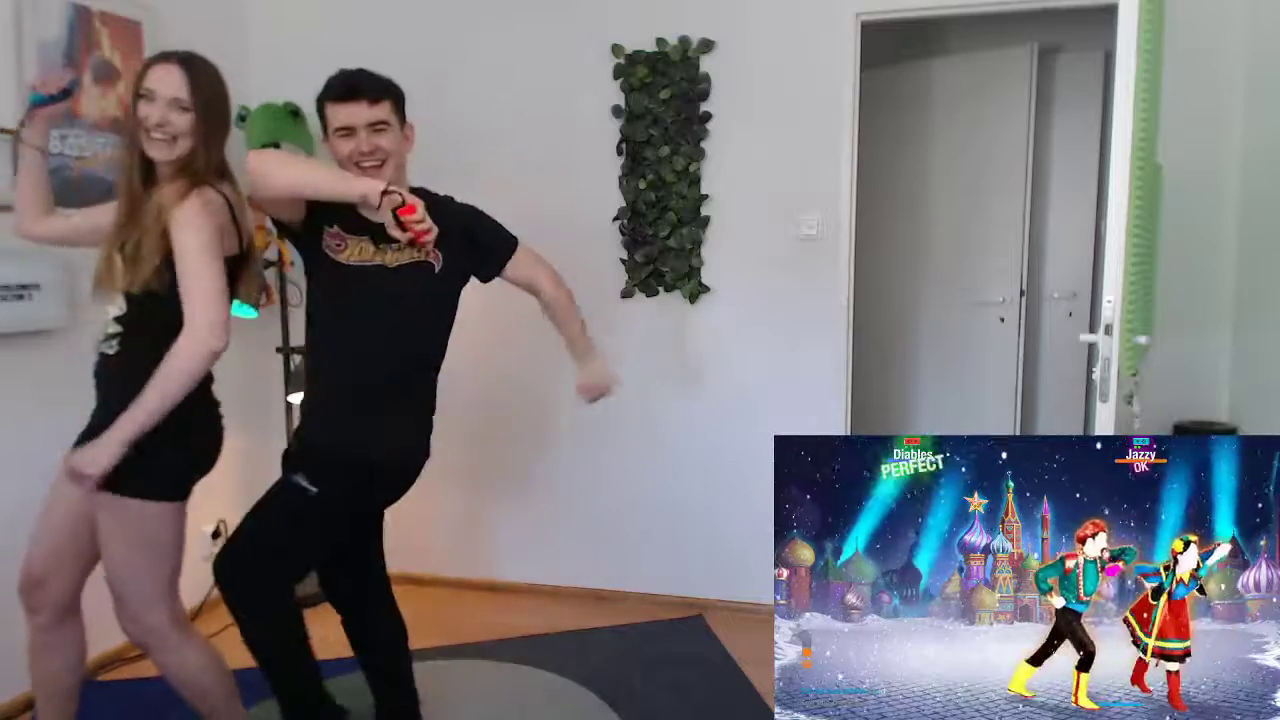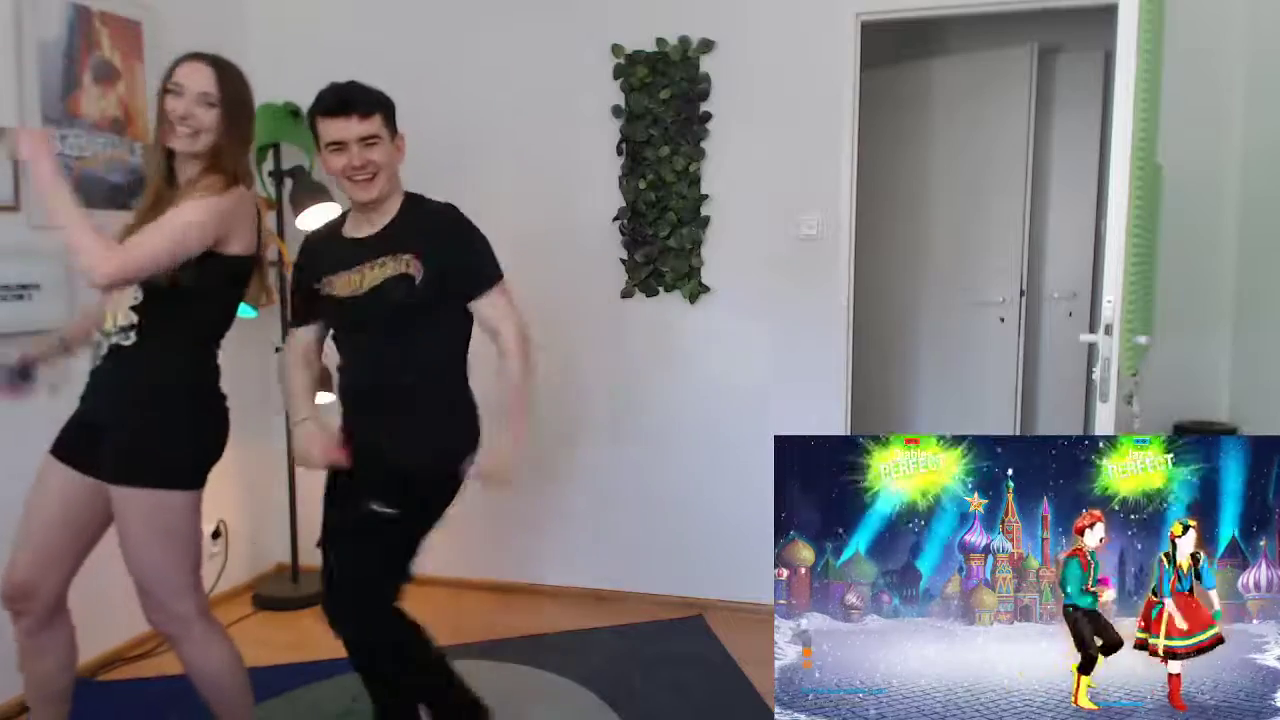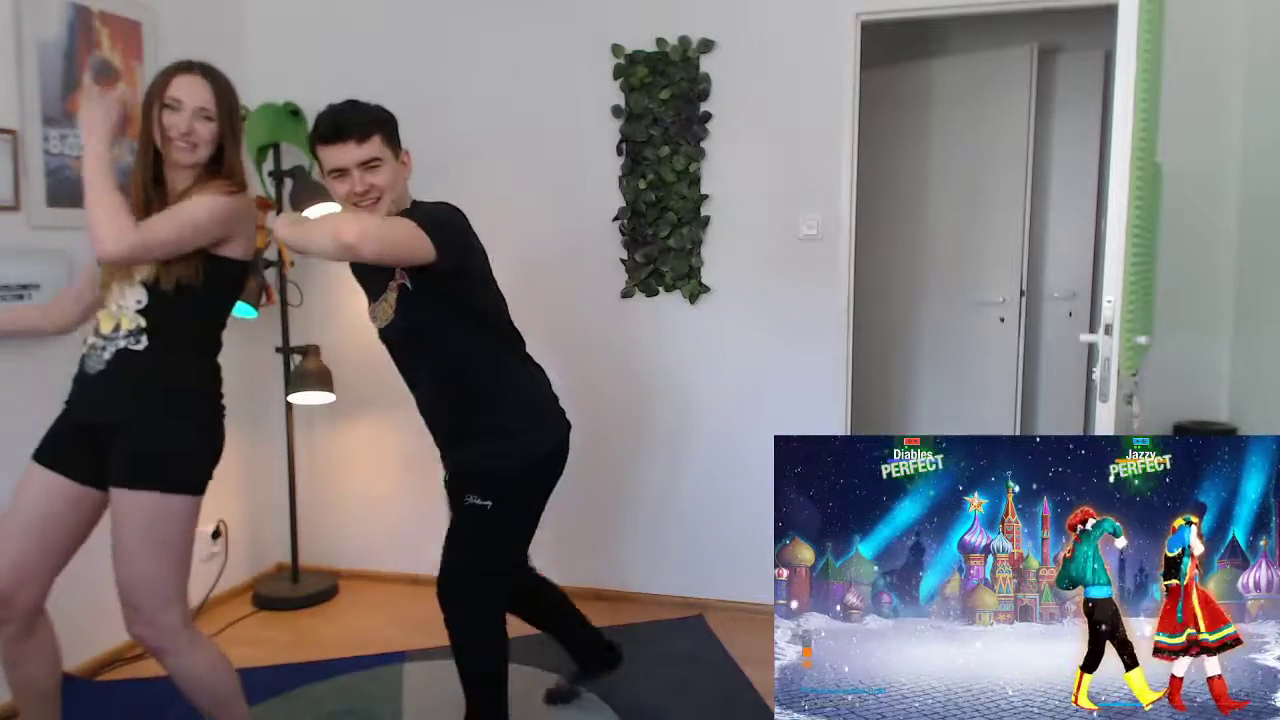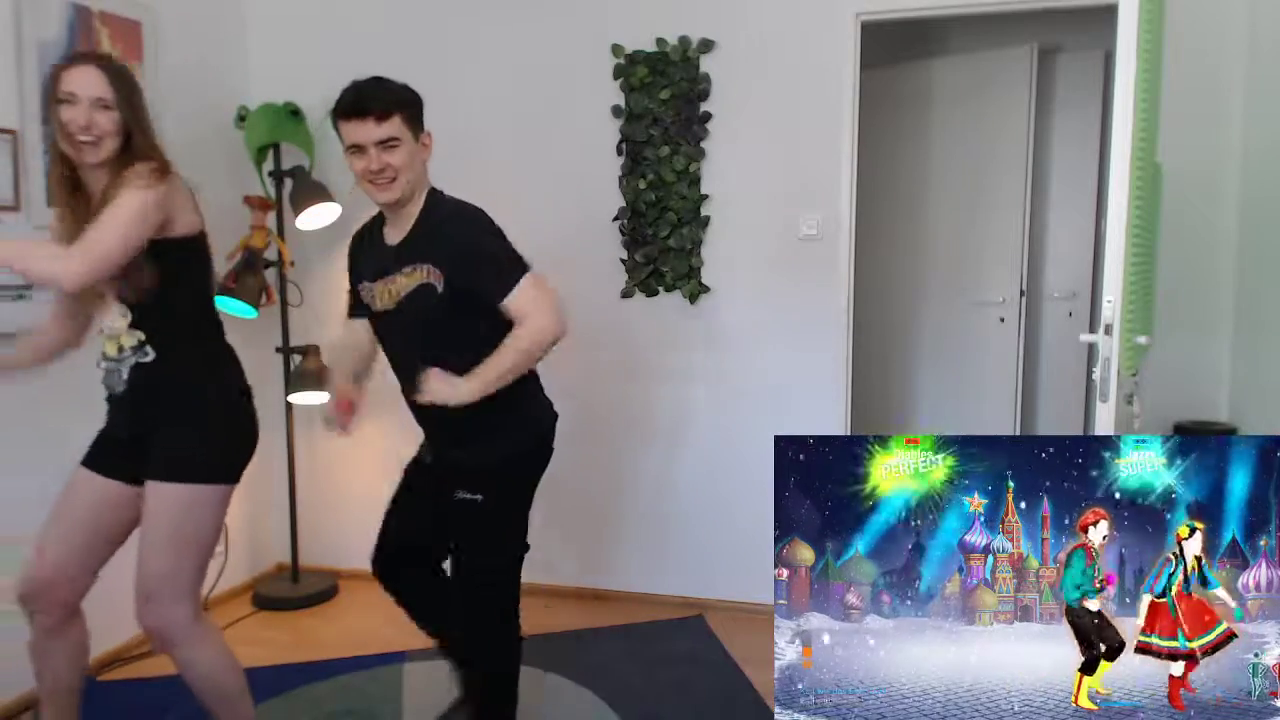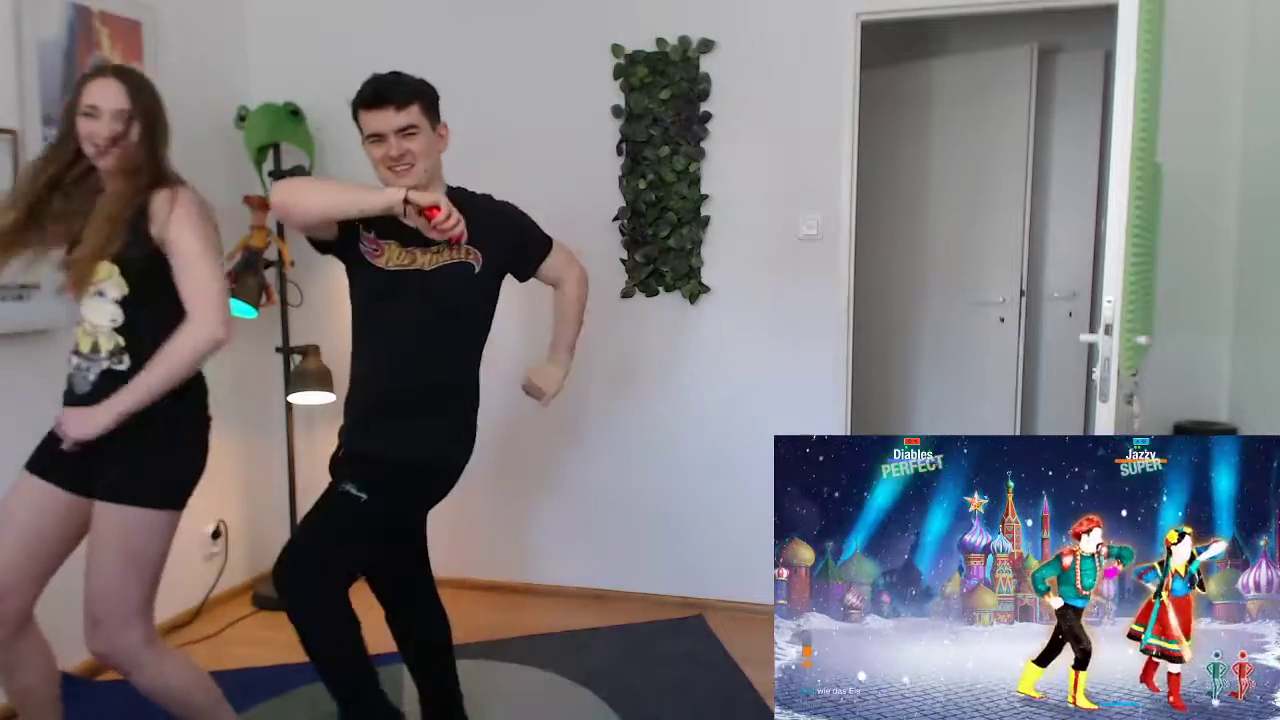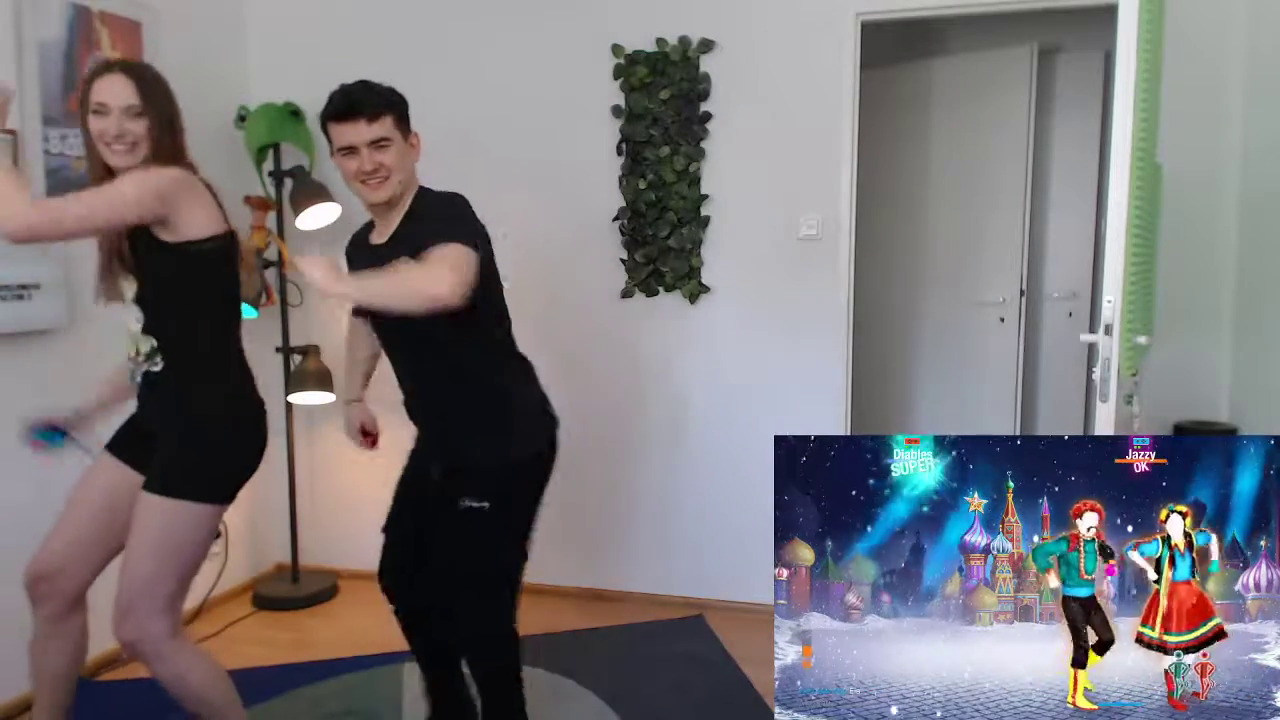
dt=0.5s
person 1, frame 1
left shoulder: (197, 205)
right shoulder: (148, 202)
left elbow: (208, 333)
right elbow: (37, 224)
left wrist: (117, 438)
right wrist: (33, 135)
left hip: (161, 427)
right hip: (129, 413)
left knee: (149, 620)
right knee: (44, 588)
person 1, frame 2
left shoulder: (223, 199)
right shoulder: (172, 197)
left elbow: (107, 269)
left hip: (167, 414)
right hip: (113, 404)
left knee: (175, 612)
person 1, frame 3
left shoulder: (226, 203)
right shoulder: (141, 206)
left elbow: (116, 247)
right elbow: (66, 310)
left wrist: (95, 138)
left hip: (170, 419)
right hip: (94, 409)
left knee: (157, 625)
person 1, frame 4
left shoulder: (149, 187)
right shoulder: (82, 208)
left elbow: (67, 274)
right elbow: (66, 329)
left hip: (201, 414)
right hip: (133, 419)
left knee: (165, 614)
person 1, frame 5
left shoulder: (173, 205)
right shoulder: (77, 207)
left elbow: (210, 324)
left wrist: (109, 411)
left hip: (154, 431)
right hip: (85, 429)
left knee: (118, 639)
person 1, frame 6
left shoulder: (168, 186)
right shoulder: (137, 209)
right wrist: (91, 408)
left hip: (211, 424)
right hip: (160, 418)
left knee: (143, 628)
person 2, frame 1
left shoulder: (450, 223)
right shoulder: (318, 213)
left elbow: (540, 278)
right elbow: (259, 170)
left wrist: (587, 359)
right wrist: (375, 194)
left hip: (379, 448)
right hip: (329, 442)
left knee: (245, 573)
right knee: (356, 588)
person 2, frame 2
left shoulder: (440, 229)
right shoulder: (316, 251)
left elbow: (508, 332)
right elbow: (301, 347)
left wrist: (509, 433)
right wrist: (304, 419)
left hip: (431, 449)
right hip: (362, 449)
left knee: (359, 600)
right knee: (344, 597)
person 2, frame 3
left shoulder: (441, 226)
right shoulder: (370, 262)
left elbow: (352, 236)
left wrist: (286, 227)
left hip: (520, 444)
right hip: (472, 450)
left knee: (466, 591)
right knee: (501, 577)
right ankle: (595, 654)
person 2, frame 4
left shoulder: (463, 229)
right shoulder: (365, 245)
left elbow: (546, 321)
right elbow: (359, 332)
left wrist: (469, 385)
right wrist: (345, 381)
left hip: (506, 441)
right hip: (446, 445)
left knee: (479, 589)
right knee: (396, 562)
person 2, frame 5
left shoulder: (489, 220)
right shoulder: (359, 214)
left elbow: (571, 276)
right elbow: (286, 199)
left wrist: (555, 365)
right wrist: (402, 199)
left hip: (424, 444)
right hip: (371, 441)
left knee: (302, 575)
right knee: (402, 587)
person 2, frame 6
left shoulder: (447, 215)
right shoulder: (361, 249)
left elbow: (442, 288)
left wrist: (335, 282)
right wrist: (352, 396)
left hip: (507, 443)
right hip: (440, 446)
left knee: (478, 600)
right knee: (404, 582)
person 3, frame 1
left shoulder: (1102, 558)
right shoulder: (1068, 561)
left elbow: (1131, 552)
right elbow: (1040, 575)
left wrist: (1120, 564)
right wrist: (1051, 595)
left hip: (1075, 614)
right hip: (1066, 613)
left knee: (1048, 650)
right knee: (1088, 651)
left ankle: (1017, 683)
right ankle: (1079, 697)
person 3, frame 2
left shoulder: (1090, 553)
right shoulder: (1075, 559)
right elbow: (1072, 593)
left wrist: (1099, 583)
right wrist: (1100, 598)
left hip: (1089, 609)
right hip: (1075, 610)
left knee: (1115, 642)
right knee: (1090, 653)
left ankle: (1081, 670)
right ankle: (1079, 697)
person 3, frame 3
left shoulder: (1069, 556)
right shoulder: (1084, 540)
left elbow: (1062, 583)
right elbow: (1105, 523)
right wrist: (1119, 536)
left hip: (1105, 602)
right hip: (1097, 602)
left knee: (1125, 648)
right knee: (1095, 651)
left ankle: (1145, 695)
right ankle: (1079, 696)
person 3, frame 4
left shoulder: (1092, 550)
right shoulder: (1080, 553)
right elbow: (1067, 587)
left wrist: (1102, 582)
right wrist: (1085, 601)
left hip: (1090, 609)
right hip: (1078, 610)
left knee: (1117, 643)
right knee: (1093, 653)
left ankle: (1090, 678)
right ankle: (1079, 697)
person 3, frame 5
left shoulder: (1100, 552)
right shoulder: (1066, 558)
left elbow: (1126, 552)
right elbow: (1038, 575)
left wrist: (1118, 563)
right wrist: (1049, 597)
left hip: (1078, 610)
right hip: (1066, 609)
left knee: (1052, 649)
right knee: (1084, 648)
left ankle: (1025, 685)
right ankle: (1077, 696)
person 3, frame 6
left shoulder: (1095, 538)
right shoulder: (1069, 541)
left elbow: (1104, 548)
right elbow: (1039, 551)
left wrist: (1110, 560)
right wrist: (1049, 573)
left hip: (1090, 598)
right hip: (1072, 600)
left knee: (1107, 638)
right knee: (1082, 645)
left ankle: (1082, 673)
right ankle: (1075, 696)
person 4, frame 1
left shoulder: (1198, 562)
right shoulder: (1164, 572)
left elbow: (1226, 547)
right elbow: (1139, 570)
left wrist: (1208, 564)
right wrist: (1148, 584)
left hip: (1179, 607)
right hip: (1161, 608)
left knee: (1152, 643)
right knee: (1173, 649)
left ankle: (1137, 678)
right ankle: (1174, 695)
person 4, frame 2
left shoulder: (1196, 558)
right shoulder: (1165, 560)
left elbow: (1208, 581)
right elbow: (1165, 593)
left wrist: (1217, 607)
right wrist: (1177, 616)
left hip: (1186, 602)
right hip: (1165, 605)
left knee: (1207, 636)
right knee: (1178, 648)
left ankle: (1172, 659)
right ankle: (1174, 695)
person 4, frame 3
left shoulder: (1187, 553)
right shoulder: (1174, 545)
right elbow: (1185, 531)
right wrist: (1197, 545)
left hip: (1195, 602)
right hip: (1182, 603)
left knee: (1208, 648)
right knee: (1190, 650)
left ankle: (1222, 700)
right ankle: (1174, 695)
person 4, frame 4
left shoulder: (1198, 560)
right shoulder: (1170, 561)
left elbow: (1212, 583)
right elbow: (1150, 587)
left wrist: (1233, 604)
right wrist: (1142, 615)
left hip: (1189, 604)
right hip: (1170, 607)
left knee: (1210, 641)
right knee: (1182, 650)
left ankle: (1183, 676)
right ankle: (1174, 694)
person 4, frame 5
left shoulder: (1194, 556)
right shoulder: (1160, 568)
left elbow: (1222, 544)
right elbow: (1138, 573)
left wrist: (1200, 559)
left hip: (1184, 605)
right hip: (1166, 607)
left knee: (1162, 646)
right knee: (1175, 648)
left ankle: (1147, 676)
right ankle: (1174, 696)
person 4, frame 6
left shoulder: (1191, 538)
right shoulder: (1159, 543)
left elbow: (1211, 537)
right elbow: (1131, 549)
left wrist: (1214, 560)
right wrist: (1148, 568)
left hip: (1189, 593)
right hip: (1169, 595)
left knee: (1196, 637)
right knee: (1172, 645)
left ankle: (1181, 683)
right ankle: (1173, 693)
